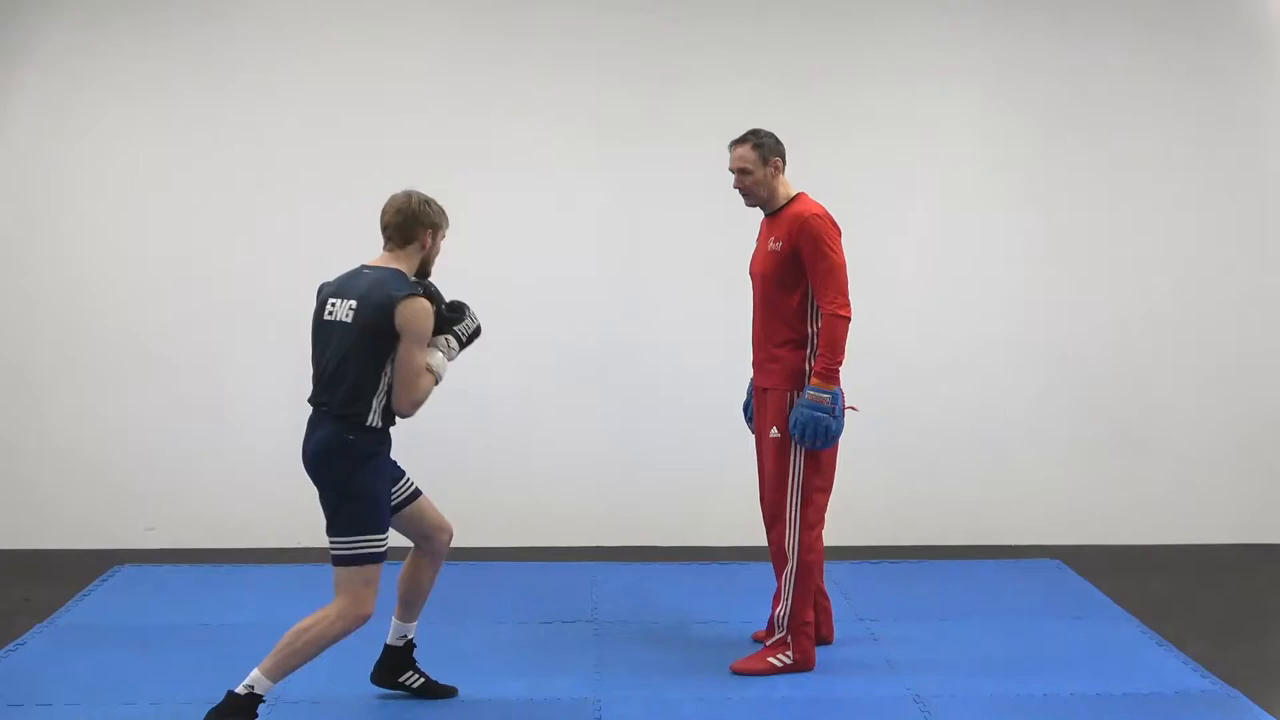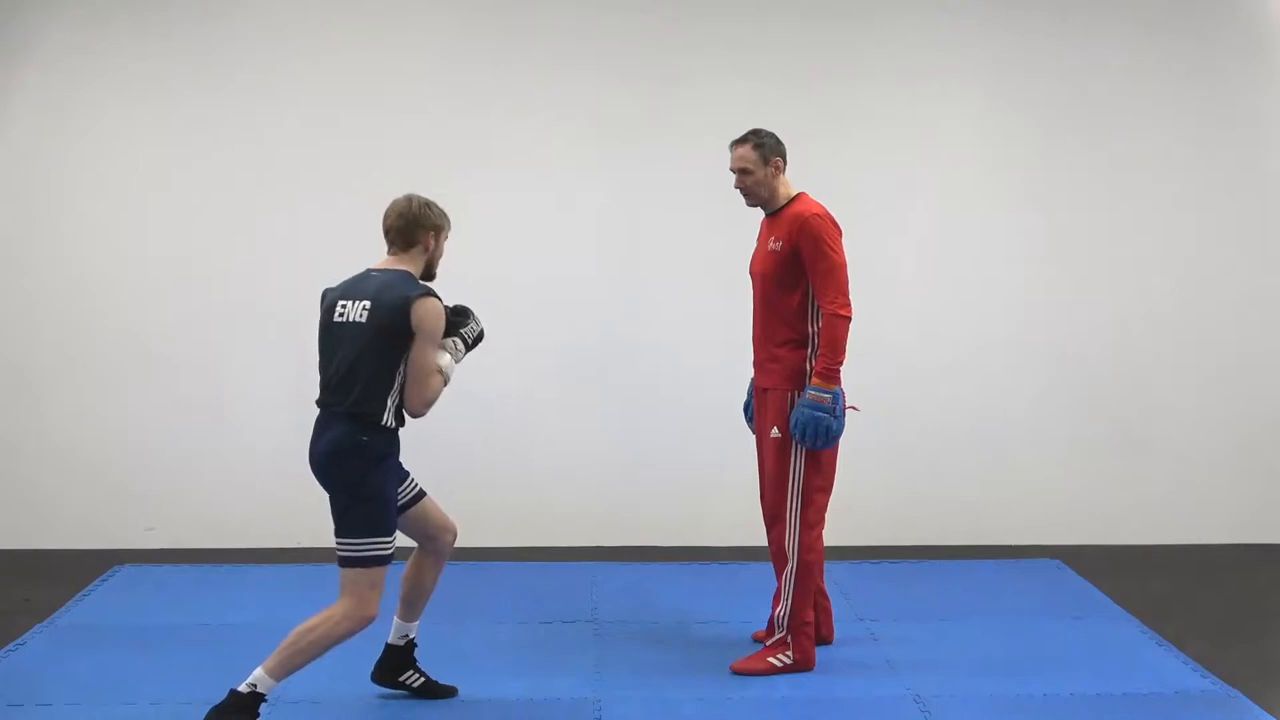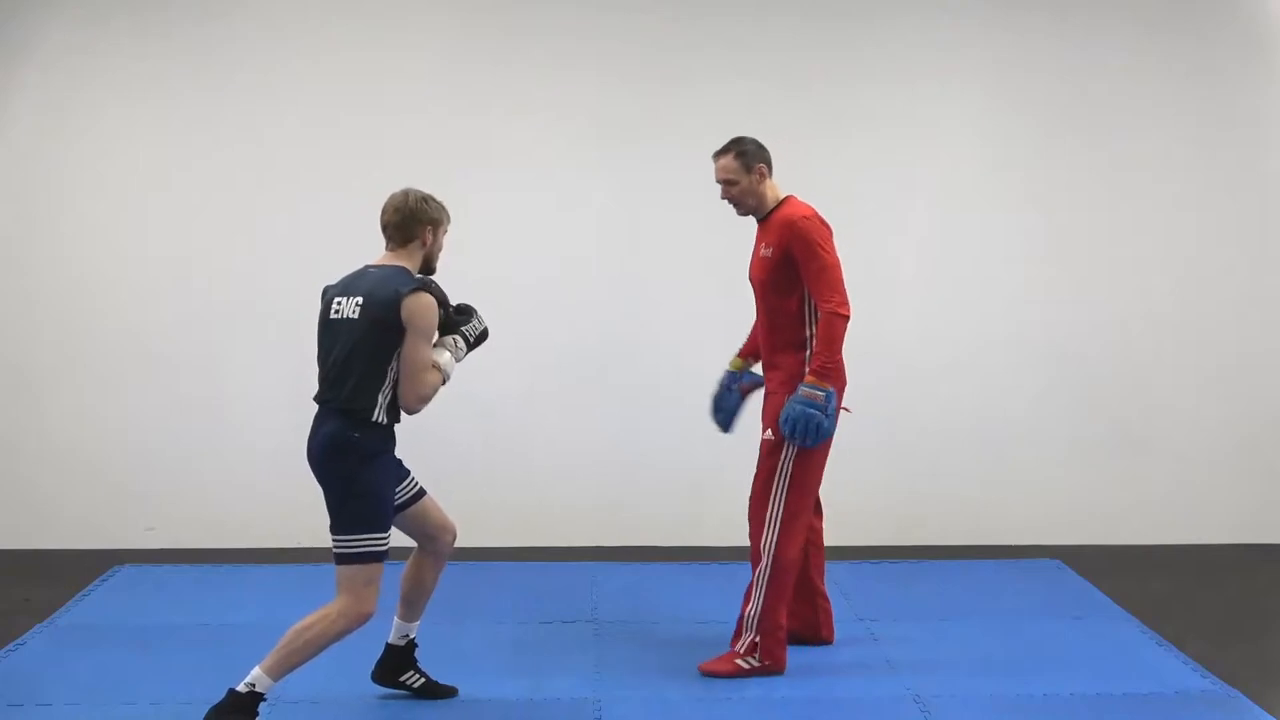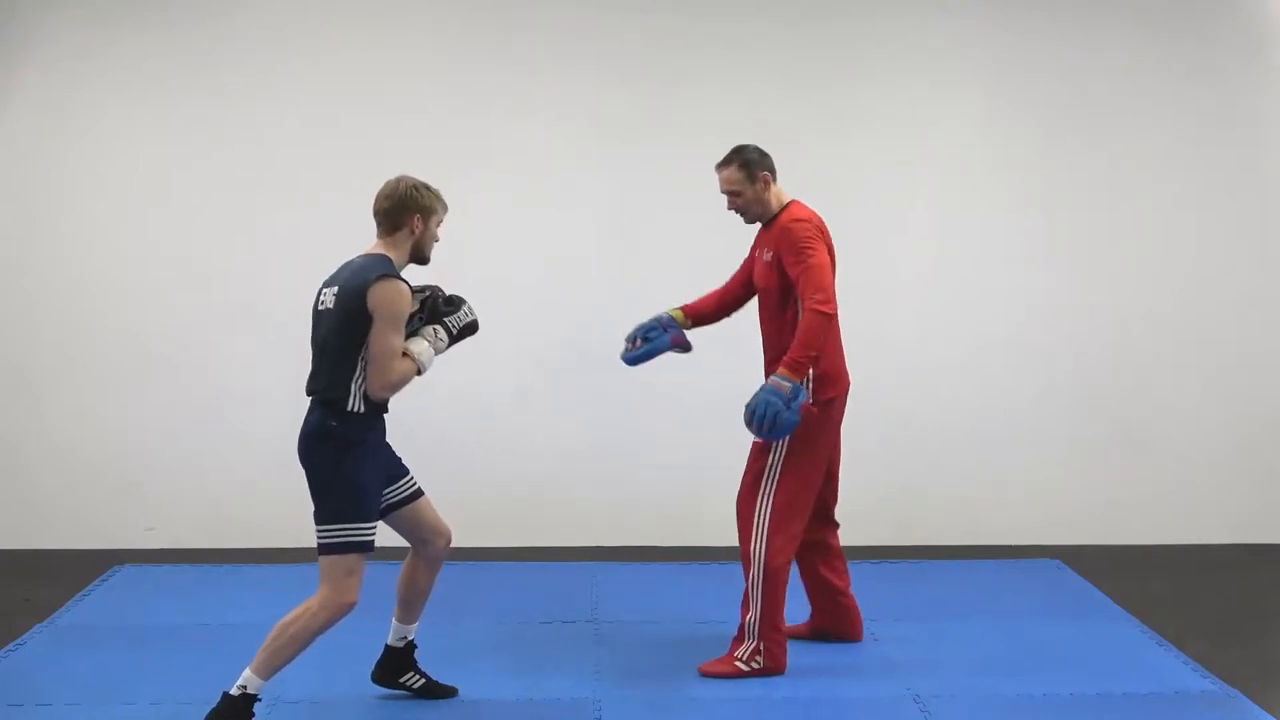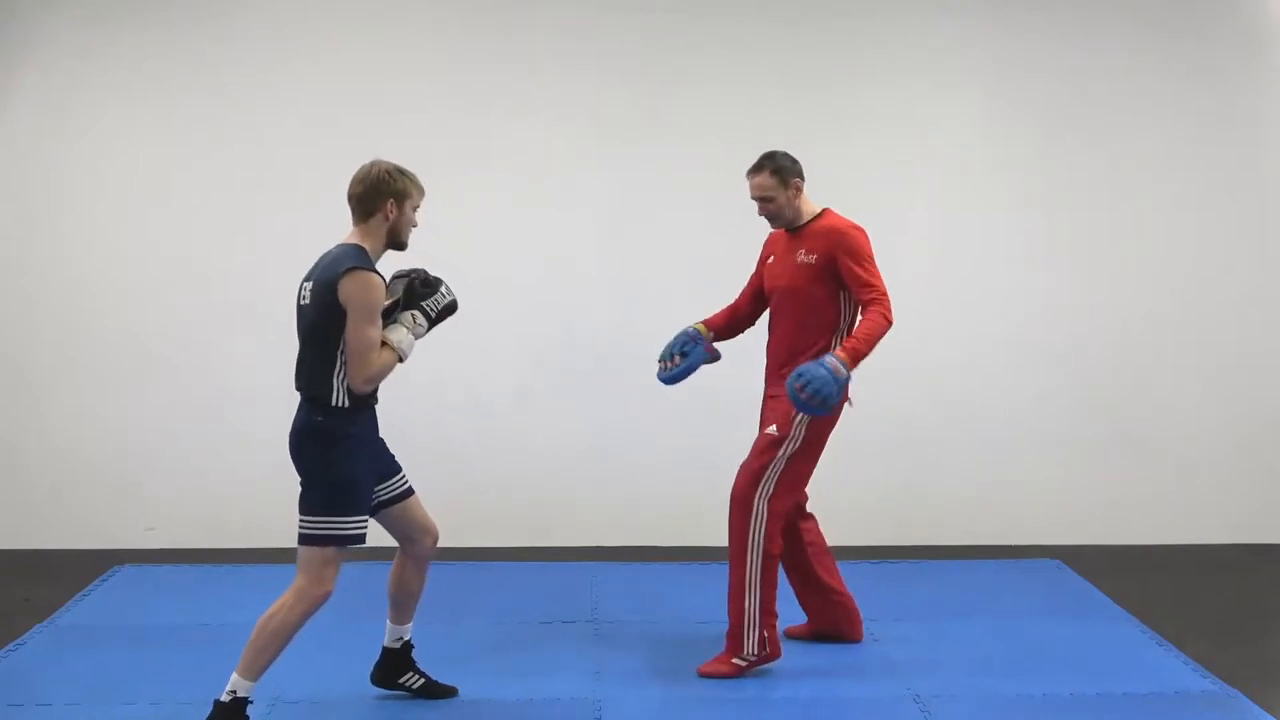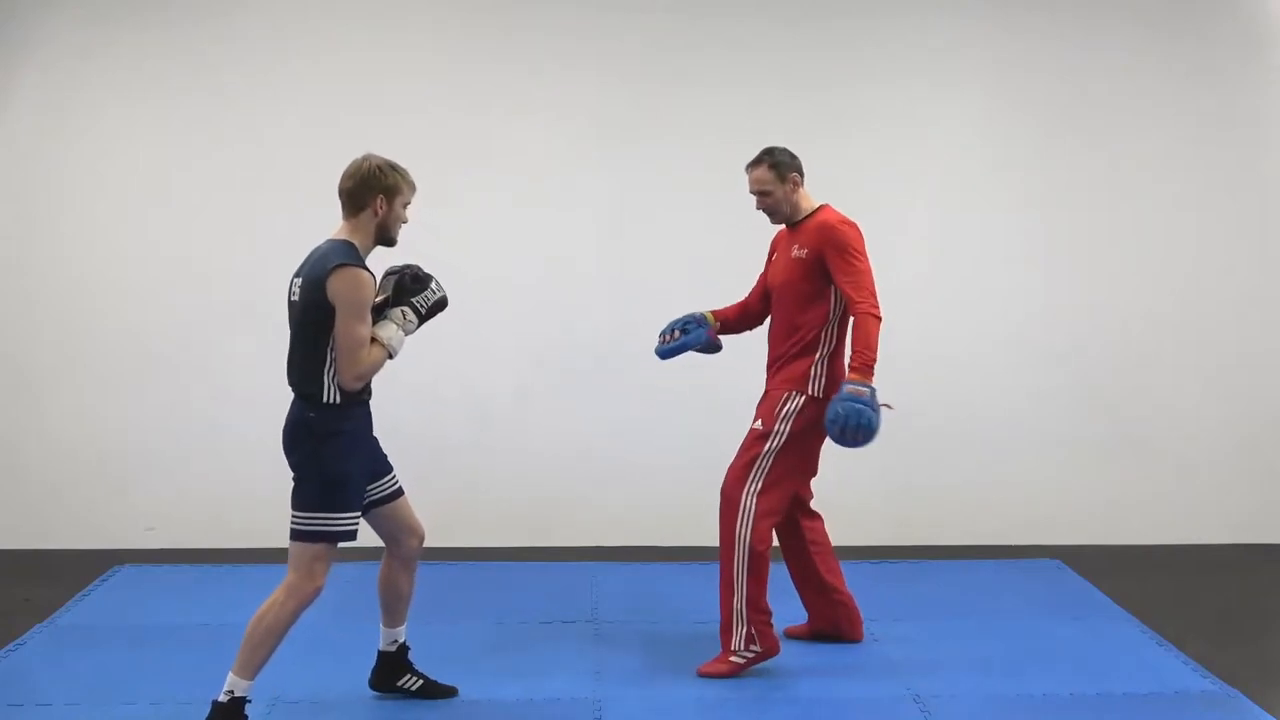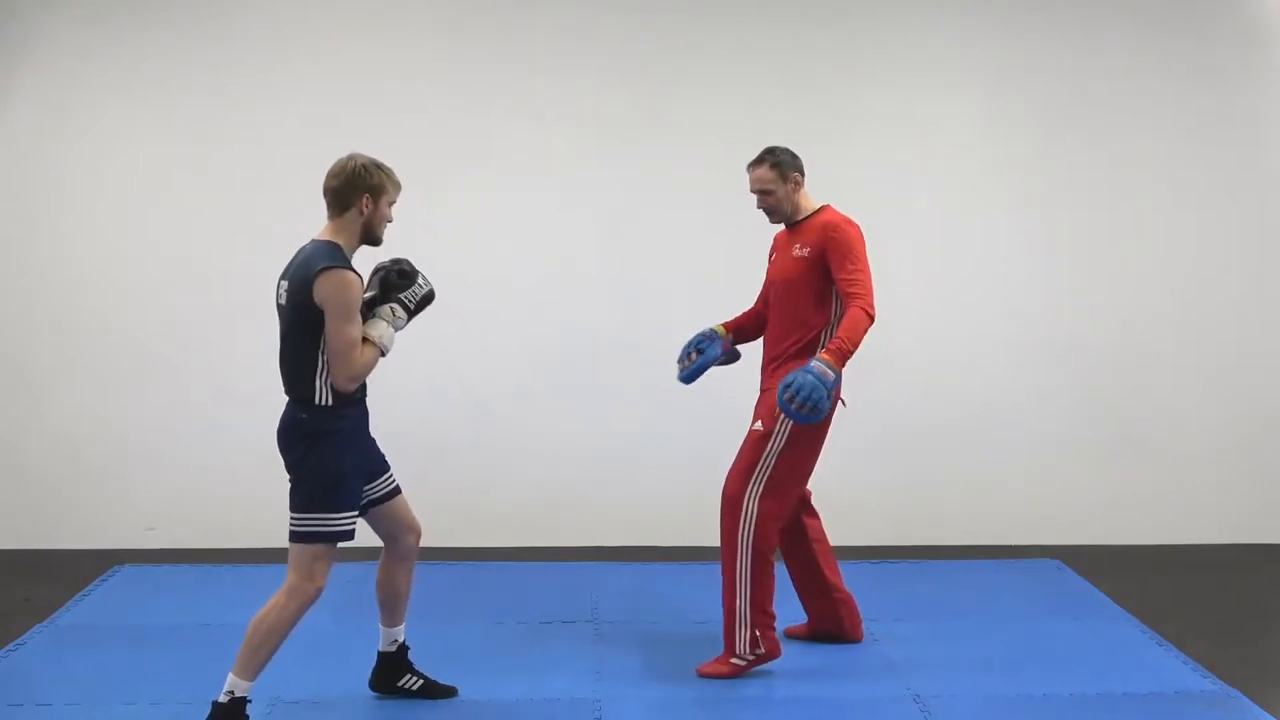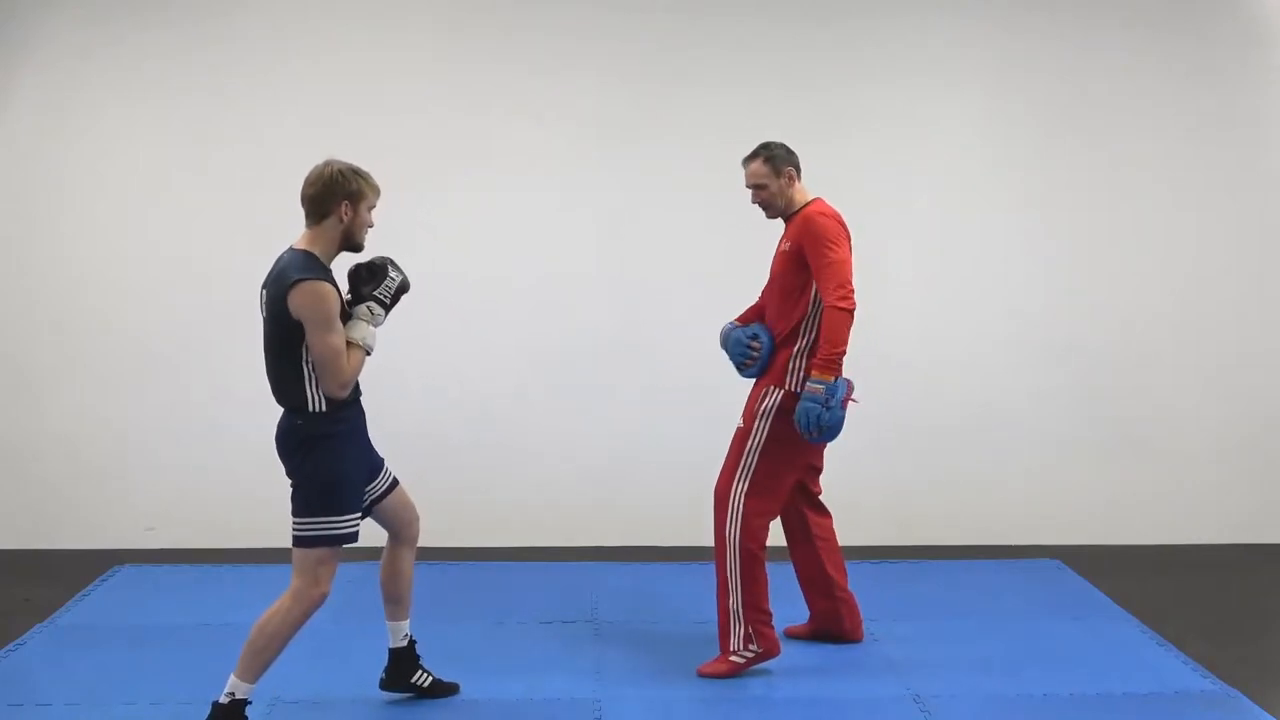
dt=0.3s
person 1, frame 1
left shoulder: (335, 287)
right shoulder: (413, 304)
right elbow: (405, 403)
right wrist: (447, 345)
left hip: (337, 439)
right hip: (351, 451)
left knee: (436, 537)
right knee: (354, 607)
left ankle: (396, 661)
person 1, frame 2
left shoulder: (340, 292)
right shoulder: (423, 304)
right elbow: (417, 403)
right wrist: (453, 348)
left hip: (339, 439)
right hip: (362, 451)
left knee: (441, 537)
right knee: (358, 608)
left ankle: (397, 660)
person 1, frame 3
left shoulder: (343, 287)
right shoulder: (415, 300)
right elbow: (411, 398)
right wrist: (454, 345)
left hip: (343, 438)
right hip: (356, 449)
left knee: (440, 538)
right knee: (355, 606)
left ankle: (396, 660)
person 1, frame 4
left shoulder: (345, 276)
right shoulder: (389, 286)
right elbow: (381, 385)
left wrist: (412, 325)
right wrist: (436, 337)
left hip: (355, 436)
right hip: (342, 442)
left knee: (435, 540)
right knee: (338, 597)
left ankle: (396, 660)
person 1, frame 5
left shoulder: (330, 264)
right shoulder: (362, 277)
right elbow: (363, 376)
left wrist: (392, 312)
right wrist: (413, 322)
left hip: (350, 431)
right hip: (334, 437)
left knee: (421, 538)
right knee: (314, 586)
left ankle: (395, 660)
person 1, frame 6
left shoulder: (321, 260)
right shoulder: (351, 274)
right elbow: (353, 373)
left wrist: (383, 308)
right wrist: (402, 320)
left hip: (344, 429)
right hip: (327, 433)
left knee: (408, 539)
right knee: (305, 582)
left ankle: (392, 664)
person 1, frame 7
left shoulder: (310, 260)
right shoulder: (336, 275)
right elbow: (347, 373)
left wrist: (374, 304)
right wrist: (392, 315)
left hip: (341, 429)
right hip: (324, 434)
left knee: (405, 536)
right knee: (306, 583)
left ankle: (392, 666)
person 1, frame 8
left shoulder: (293, 267)
right shoulder: (311, 285)
right elbow: (337, 381)
left wrist: (355, 305)
right wrist: (369, 313)
left hip: (339, 433)
right hip: (321, 439)
left knee: (406, 525)
right knee: (311, 588)
left ankle: (401, 663)
person 2, frame 1
left shoulder: (810, 221)
right shoulder: (770, 224)
left elbow: (836, 310)
left wrist: (822, 387)
left hip: (801, 391)
right hip: (771, 386)
left knee: (794, 515)
right knee: (781, 509)
left ankle: (792, 643)
right ankle: (809, 619)
person 2, frame 2
left shoulder: (810, 221)
right shoulder: (770, 224)
left elbow: (836, 310)
left wrist: (823, 386)
left hip: (801, 390)
right hip: (772, 387)
left knee: (794, 515)
right knee: (782, 509)
left ankle: (792, 643)
right ankle: (809, 620)
person 2, frame 3
left shoulder: (799, 224)
right shoulder: (768, 227)
left elbow: (835, 308)
left wrist: (815, 384)
right wrist: (743, 368)
left hip: (808, 387)
right hip: (789, 383)
left knee: (774, 510)
right knee: (795, 506)
left ankle: (760, 646)
right ankle: (809, 620)
person 2, frame 4
left shoulder: (798, 227)
right shoulder: (769, 232)
left elbow: (820, 308)
right elbow: (734, 293)
left wrist: (787, 377)
right wrist: (676, 320)
left hip: (805, 390)
right hip: (812, 389)
left knee: (766, 510)
right knee: (810, 508)
left ankle: (759, 648)
right ankle: (837, 616)
person 2, frame 5
left shoulder: (841, 236)
right shoulder: (775, 244)
left elbow: (878, 309)
right elbow: (746, 308)
left wrist: (840, 361)
right wrist: (701, 333)
left hip: (813, 393)
right hip: (783, 391)
left knee: (753, 498)
right knee: (784, 506)
left ankle: (753, 642)
right ankle: (835, 617)
person 2, frame 6
left shoulder: (835, 230)
right shoulder: (782, 240)
left elbow: (865, 309)
right elbow: (756, 306)
left wrist: (859, 379)
right wrist: (708, 321)
left hip: (807, 387)
right hip: (786, 386)
left knee: (744, 496)
right knee: (788, 503)
left ankle: (748, 639)
right ankle: (835, 618)
person 2, frame 7
left shoulder: (836, 230)
right shoulder: (784, 239)
left elbow: (861, 306)
left wrist: (828, 363)
right wrist: (722, 334)
left hip: (803, 388)
right hip: (783, 385)
left knee: (747, 500)
right knee: (788, 502)
left ankle: (750, 642)
right ankle: (835, 617)
person 2, frame 8
left shoulder: (818, 222)
right shoulder: (795, 228)
left elbow: (839, 302)
left wrist: (824, 376)
right wrist: (740, 328)
left hip: (792, 384)
right hip: (790, 381)
left knee: (739, 499)
right knee: (798, 500)
left ankle: (748, 639)
right ankle: (836, 618)
